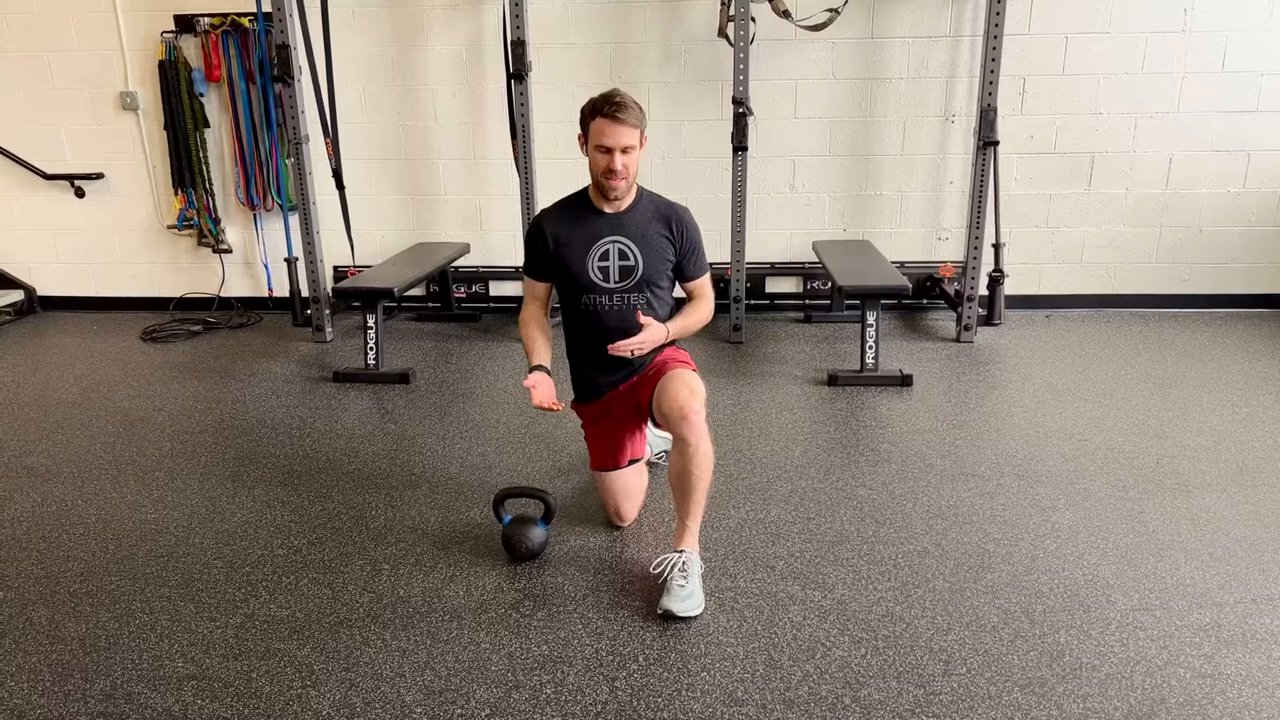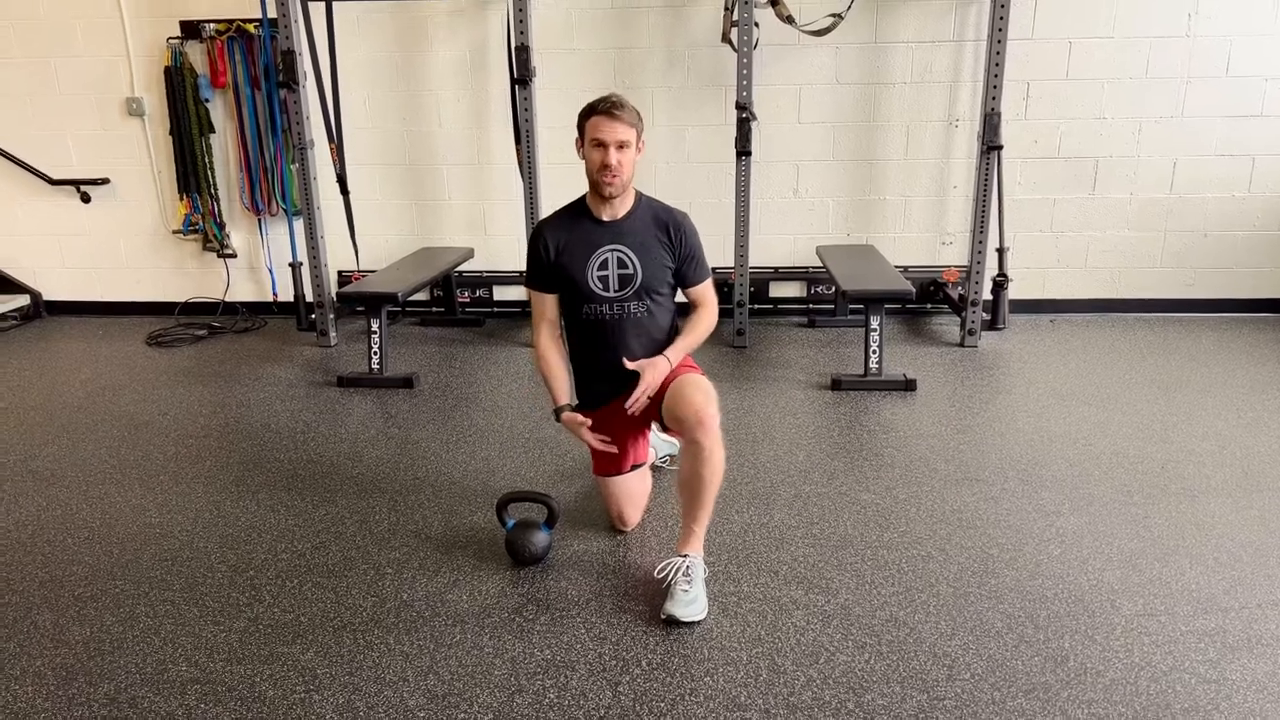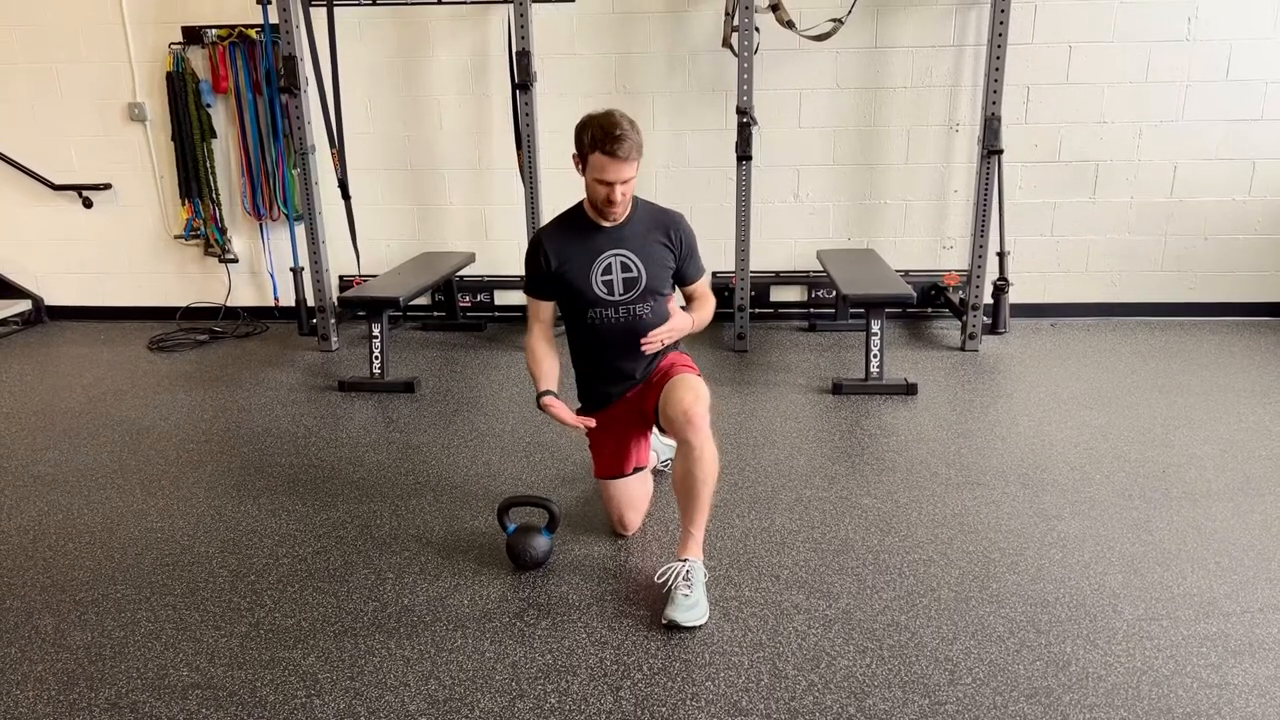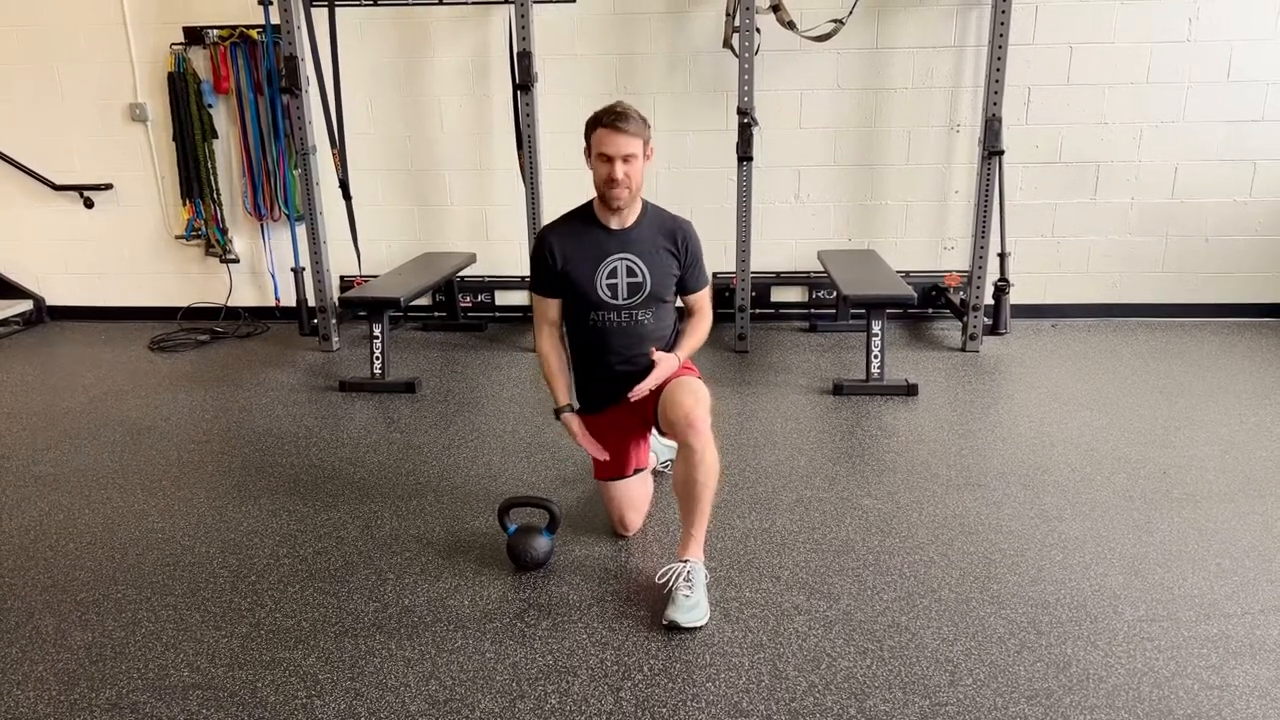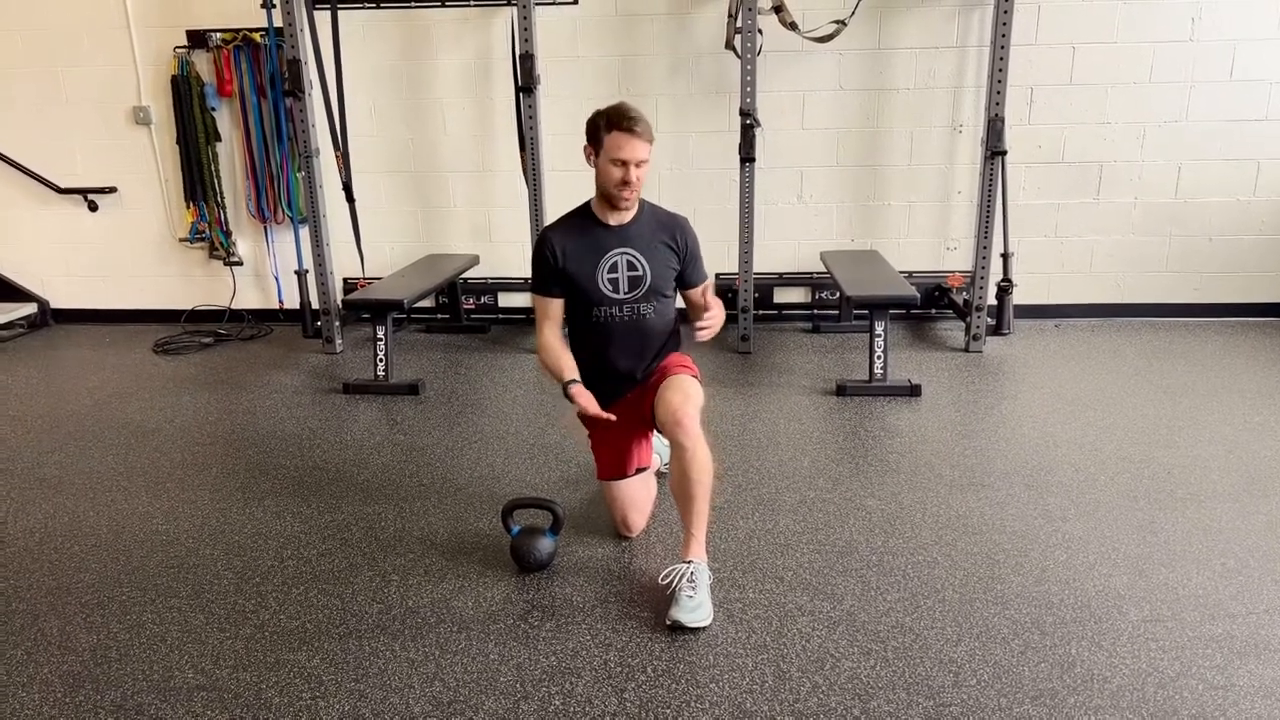
dt=1s
person 1, frame 1
left shoulder: (673, 220)
right shoulder: (552, 226)
left elbow: (704, 301)
right elbow: (535, 305)
left wrist: (663, 331)
right wrist: (539, 368)
left hip: (659, 361)
right hip: (597, 385)
left knee: (688, 414)
right knee: (622, 516)
left ankle: (687, 552)
right ankle: (645, 442)
person 1, frame 2
left shoulder: (672, 226)
right shoulder: (551, 236)
left elbow: (707, 308)
right elbow: (545, 329)
left wrist: (665, 361)
right wrist: (563, 408)
left hip: (663, 369)
right hip: (601, 392)
left knee: (703, 420)
right knee: (625, 520)
left ankle: (690, 556)
right ankle: (649, 444)
person 1, frame 3
left shoulder: (669, 227)
right shoulder: (550, 243)
left elbow: (704, 299)
right elbow: (540, 327)
left wrist: (684, 322)
right wrist: (546, 391)
left hip: (664, 367)
right hip: (604, 394)
left knee: (691, 417)
right knee: (626, 524)
left ankle: (690, 560)
right ankle: (651, 448)
person 1, frame 4
left shoulder: (676, 234)
right shoulder: (556, 241)
left elbow: (701, 312)
right elbow: (547, 331)
left wrist: (674, 357)
right wrist: (565, 410)
left hip: (663, 374)
right hip: (602, 396)
left knee: (693, 420)
right knee: (627, 525)
left ankle: (691, 561)
right ankle: (649, 449)
person 1, frame 5
left shoulder: (673, 229)
right shoulder: (557, 241)
left elbow: (704, 300)
right elbow: (549, 329)
left wrist: (712, 315)
right wrist: (572, 385)
left hip: (664, 367)
right hip: (607, 392)
left knee: (682, 419)
right knee: (629, 525)
left ankle: (694, 562)
right ankle: (649, 450)
